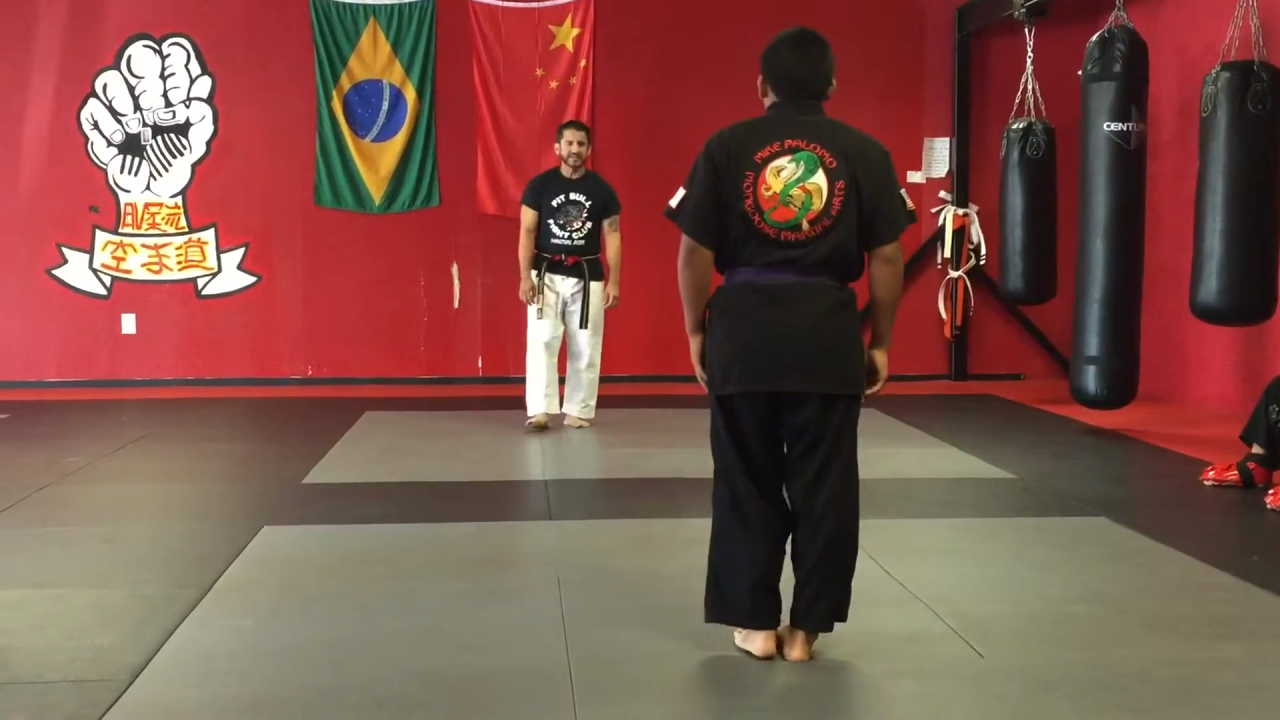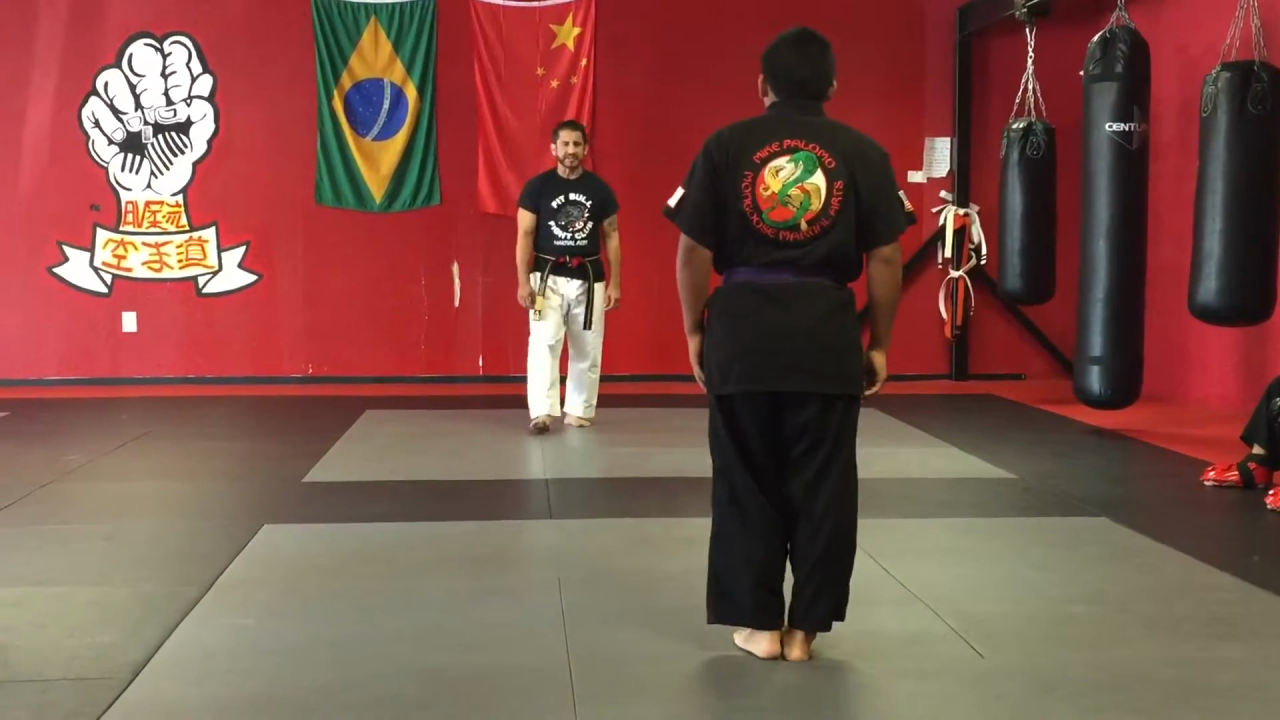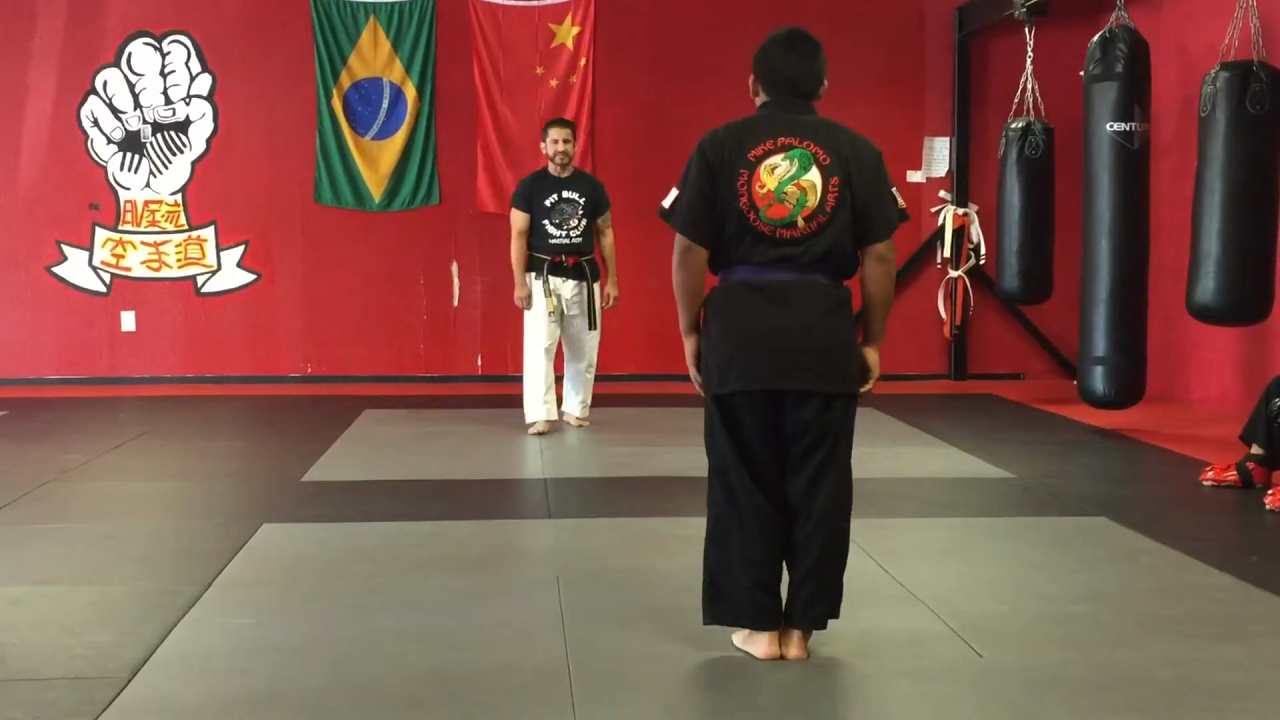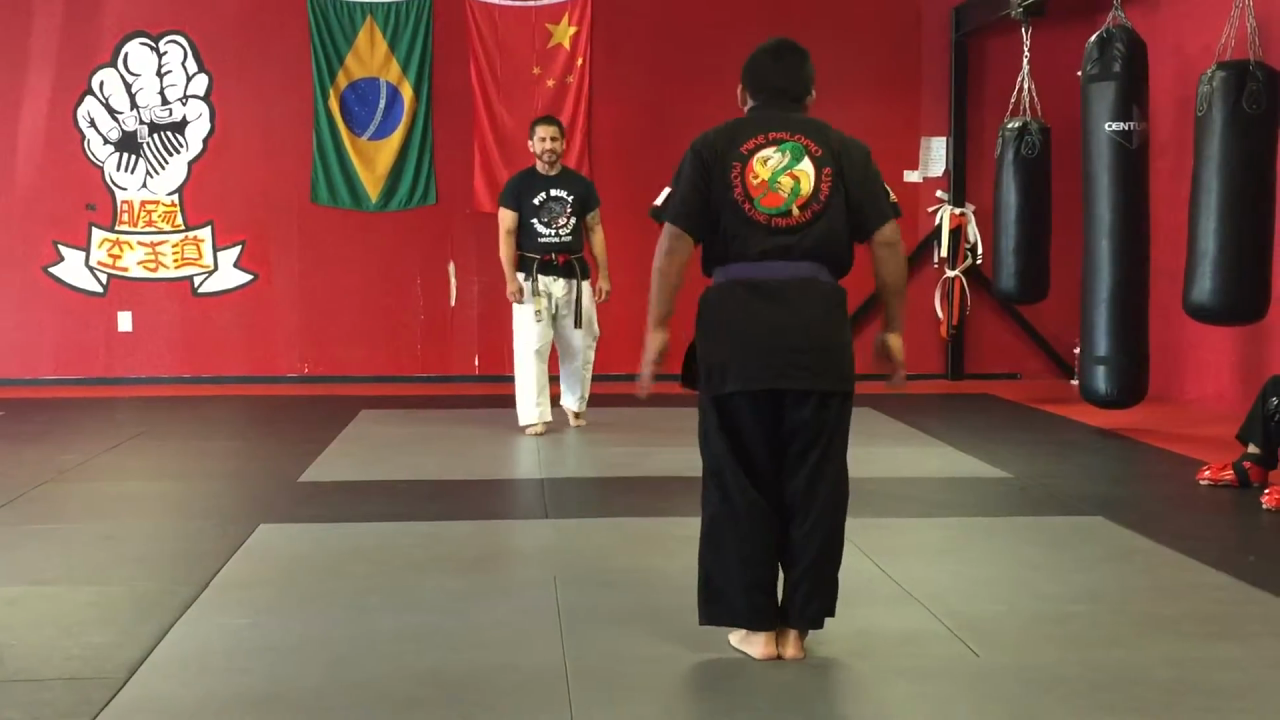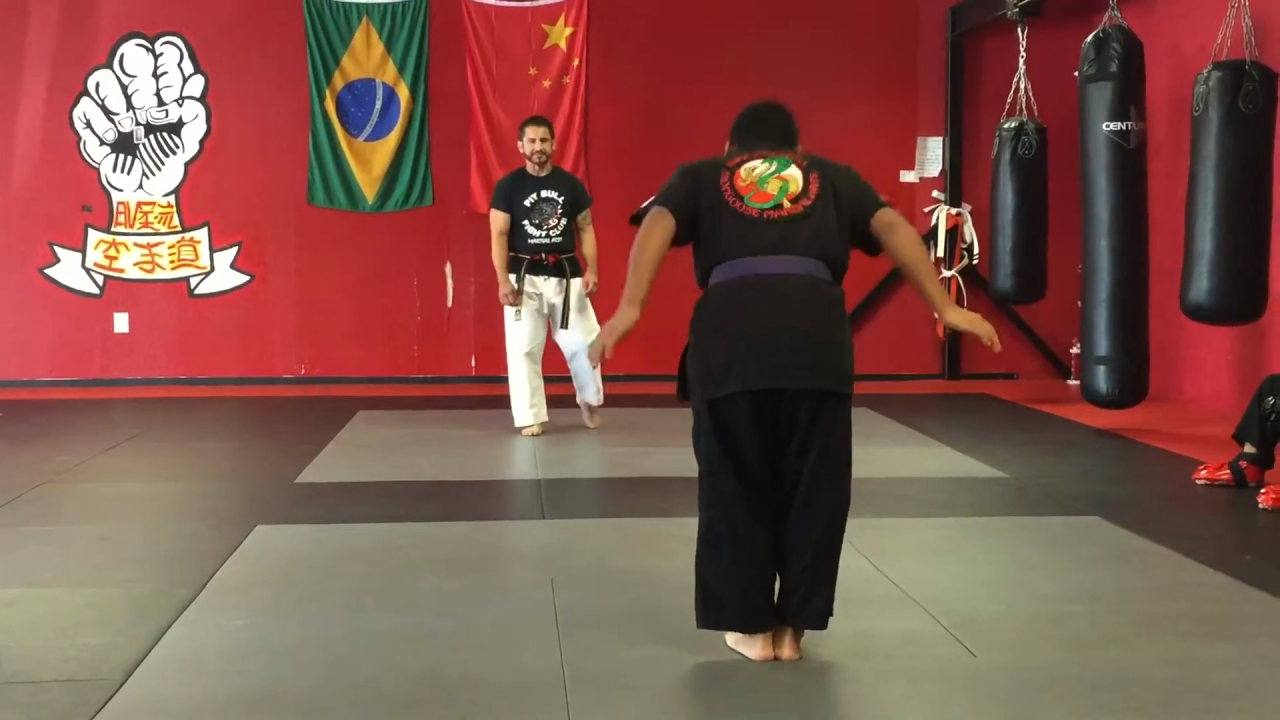
dt=0.2s
person 1, frame 1
left shoulder: (727, 146)
right shoulder: (864, 152)
left elbow: (694, 251)
right elbow: (887, 258)
left wrist: (696, 330)
right wrist: (880, 342)
left hip: (743, 330)
right hip: (828, 334)
left knee: (746, 484)
right knee: (825, 487)
left ankle: (755, 623)
right ankle: (805, 627)
person 1, frame 2
left shoulder: (726, 145)
right shoulder: (863, 153)
left elbow: (693, 251)
right elbow: (885, 260)
left wrist: (694, 330)
right wrist: (879, 344)
left hip: (742, 332)
right hip: (827, 336)
left knee: (747, 484)
right knee: (824, 487)
left ankle: (759, 623)
right ankle: (804, 626)
person 1, frame 3
left shoulder: (719, 146)
right shoulder: (856, 150)
left elbow: (688, 250)
right elbow: (880, 255)
left wrist: (689, 333)
right wrist: (873, 340)
left hip: (739, 330)
right hip: (824, 332)
left knee: (743, 484)
right knee: (821, 486)
left ankle: (758, 624)
right ankle: (801, 627)
person 1, frame 4
left shoulder: (712, 148)
right shoulder: (846, 150)
left elbow: (676, 241)
right elbow: (889, 242)
left wrist: (658, 327)
right wrist: (893, 327)
left hip: (734, 328)
right hip: (819, 327)
left knee: (739, 481)
right knee: (816, 483)
left ankle: (754, 625)
right ankle: (797, 625)
person 1, frame 5
left shoulder: (701, 175)
right shoulder: (831, 175)
left elbow: (659, 223)
right elbow: (891, 223)
left wrist: (629, 306)
right wrist: (942, 303)
left hip: (735, 327)
right hip: (816, 325)
left knee: (735, 485)
right knee: (817, 484)
left ankle: (752, 626)
right ankle: (793, 626)
person 2, frame 1
left shoulder: (602, 189)
right shoulder: (540, 185)
left elbow: (612, 237)
right elbow: (527, 231)
left wrist: (613, 281)
right wrist: (525, 276)
left hip: (587, 276)
right hip: (547, 273)
left knee: (586, 348)
right knee: (541, 341)
left ankle: (578, 410)
right ankle: (541, 410)
person 2, frame 2
left shoulder: (600, 189)
right shoulder: (537, 187)
left elbow: (611, 237)
right elbow: (525, 235)
left wrist: (614, 282)
right wrist: (523, 280)
left hip: (589, 277)
right hip: (548, 276)
left knee: (587, 349)
right knee: (544, 343)
left ankle: (578, 410)
right ankle: (543, 412)
person 2, frame 3
left shoulder: (592, 186)
right shoulder: (529, 186)
left elbow: (605, 234)
right elbow: (518, 235)
left wrist: (611, 280)
right wrist: (520, 282)
left hip: (584, 276)
right hip: (542, 275)
left knee: (583, 350)
right knee: (539, 346)
left ankle: (575, 409)
right ankle: (540, 416)
person 2, frame 4
left shoulder: (580, 184)
right shoulder: (517, 185)
left elbow: (595, 230)
right elbow: (506, 233)
left wrist: (603, 274)
right wrist: (511, 278)
left hip: (574, 274)
right hip: (533, 275)
left knee: (579, 346)
right knee: (531, 347)
left ankle: (573, 404)
right ankle: (535, 416)
person 2, frame 5
left shoulder: (571, 184)
right shoulder: (508, 186)
left elbow: (585, 229)
right elbow: (499, 235)
left wrist: (591, 269)
right wrist: (504, 279)
left hip: (567, 274)
right hip: (525, 276)
left knee: (584, 341)
right knee: (524, 349)
left ankle: (590, 401)
right ankle: (531, 417)
